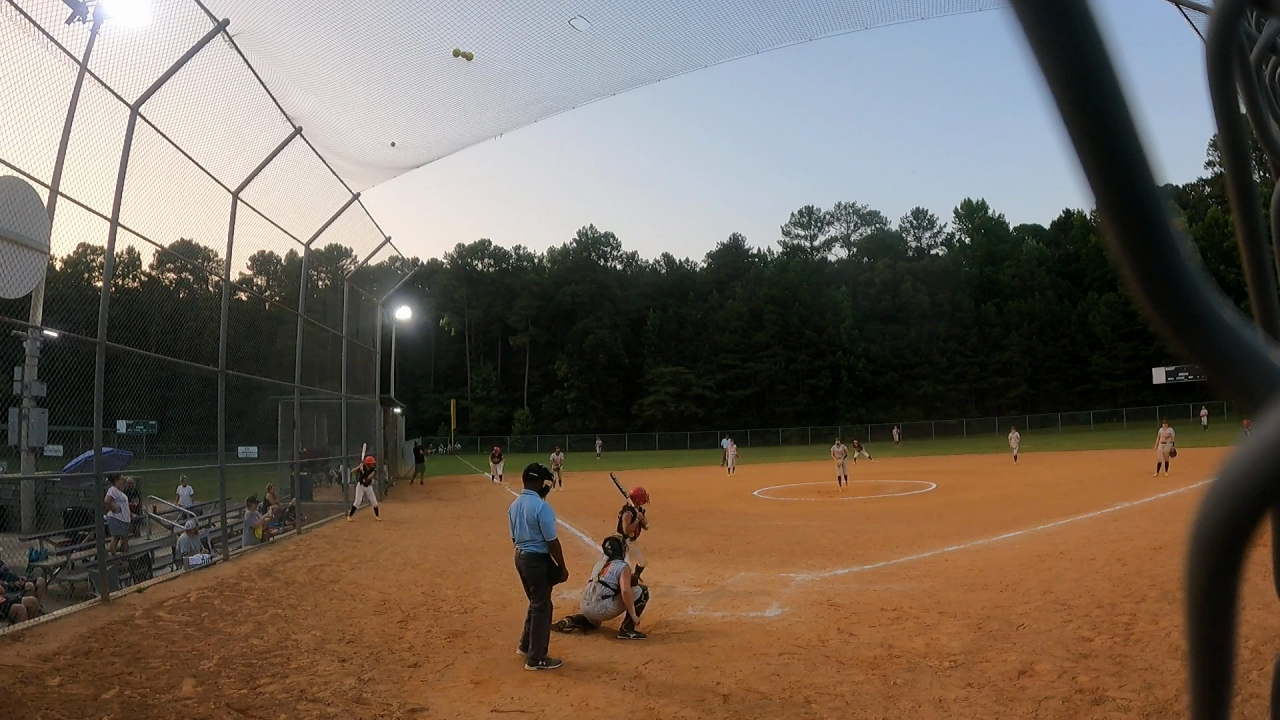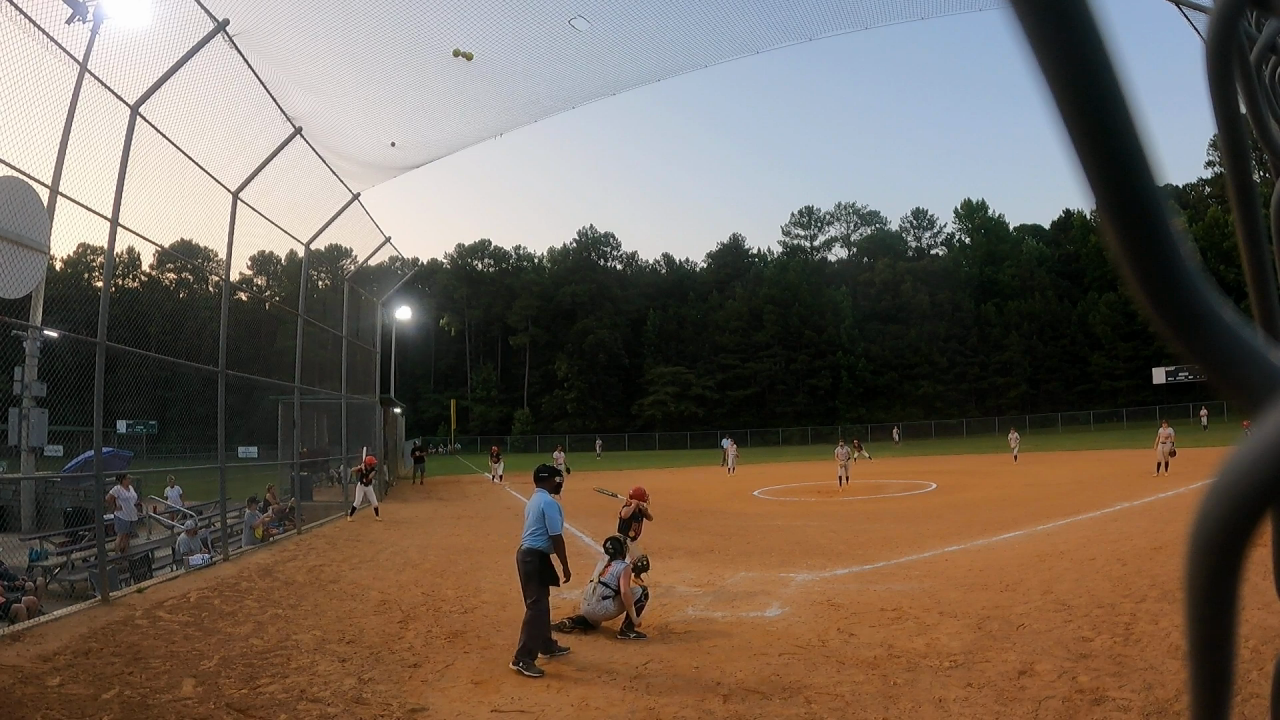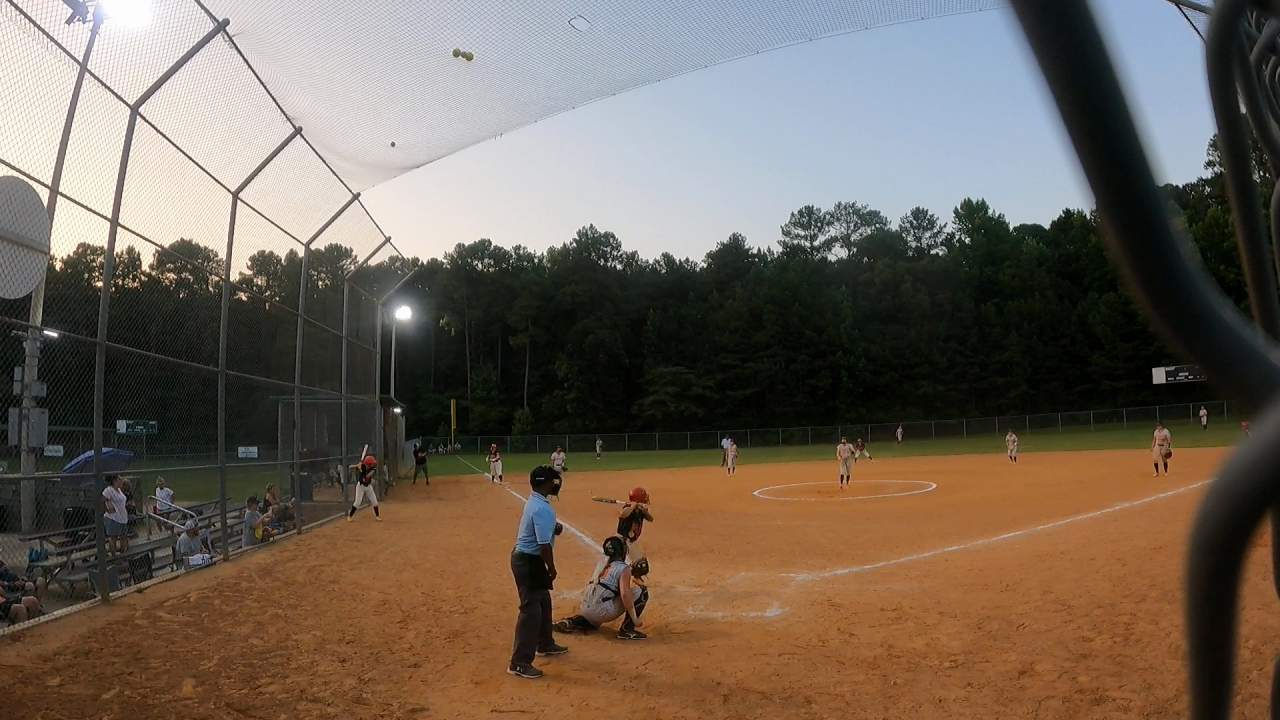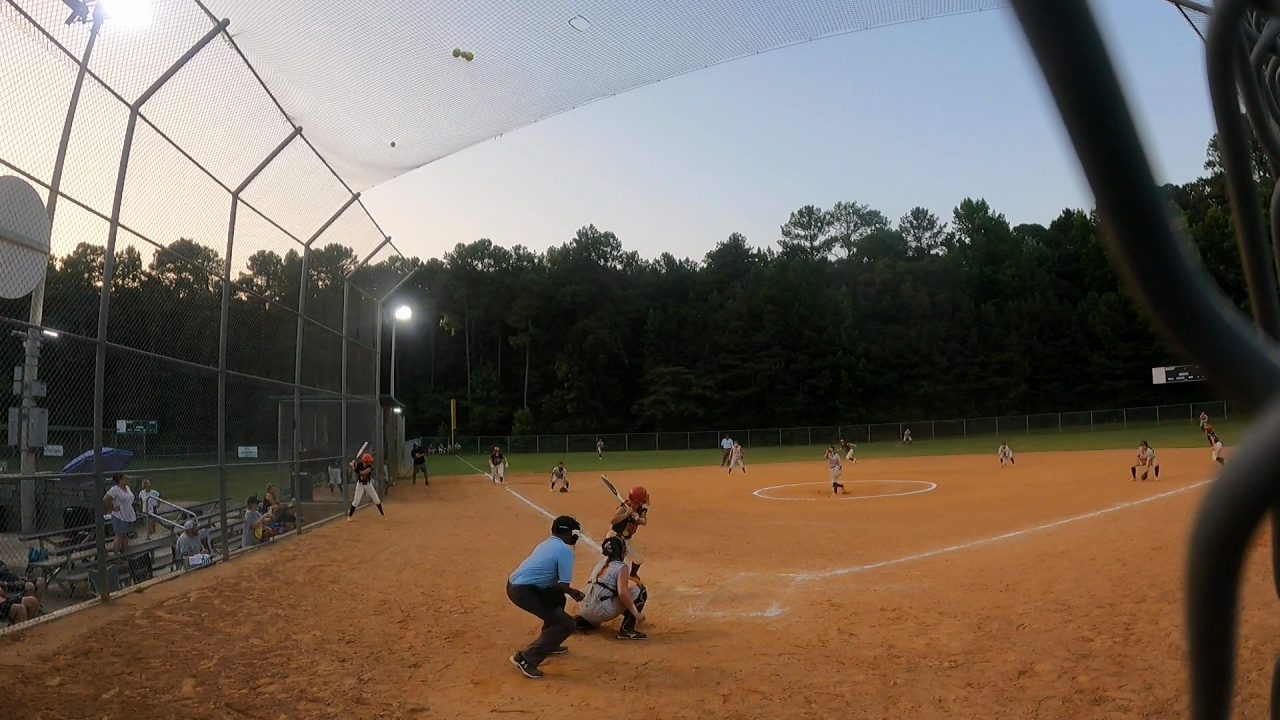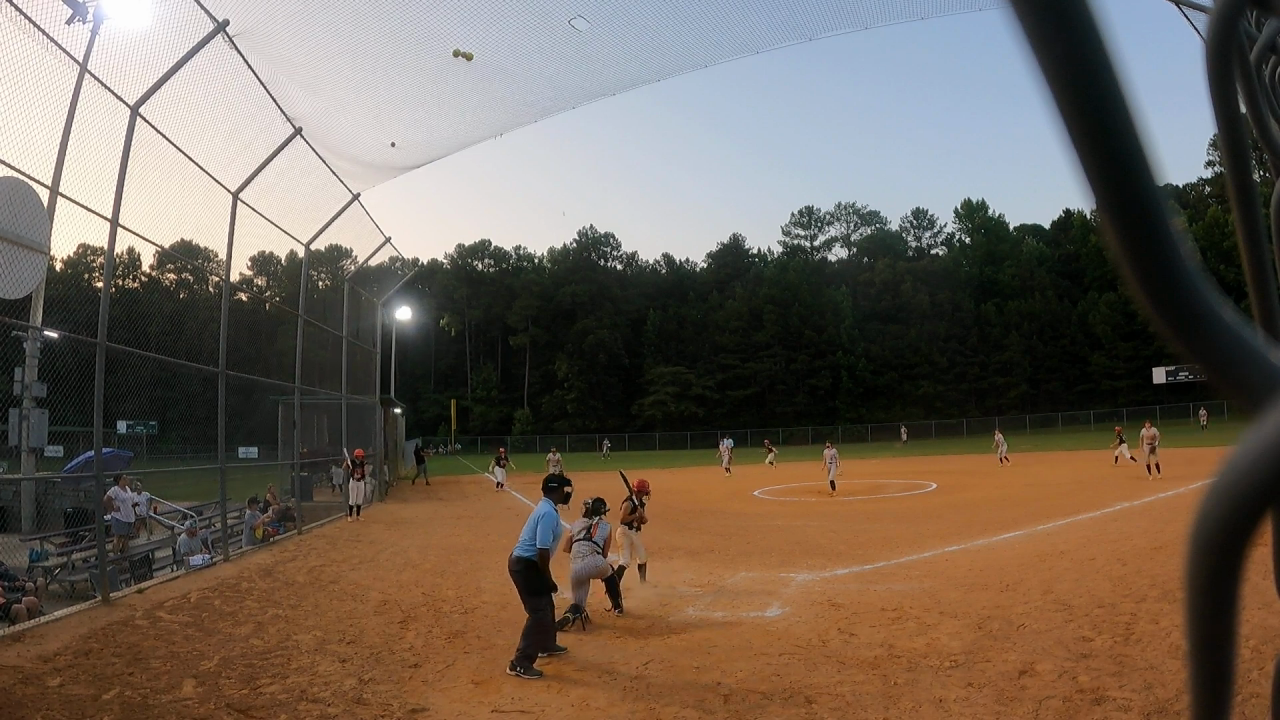
dt=1s
person 1, frame 1
left shoulder: (514, 505)
right shoulder: (541, 507)
right elbow: (552, 541)
right wrist: (562, 567)
left hip: (520, 558)
right hip: (537, 560)
left knee: (535, 604)
right knee: (541, 608)
left ankle: (526, 645)
right ankle: (536, 658)
person 1, frame 2
left shoulder: (534, 500)
right shoulder: (549, 502)
right elbow: (556, 537)
right wrist: (565, 566)
left hip: (527, 554)
right hip: (536, 557)
left knee: (539, 603)
right knee: (537, 606)
left ankle: (547, 646)
right ankle: (523, 659)
person 1, frame 3
left shoulder: (534, 501)
right shoulder: (543, 508)
right elbow: (544, 545)
left wrist: (553, 528)
right wrist: (552, 567)
left hip: (526, 557)
right hip: (529, 561)
left knee: (543, 602)
right knee: (531, 609)
left ankle: (544, 644)
right ankle: (519, 662)
person 1, frame 4
left shoulder: (546, 544)
right shoulder: (565, 550)
right elbow: (563, 586)
left wrist: (570, 592)
left hip: (516, 586)
right hip: (525, 591)
left knee: (558, 600)
right knee: (566, 624)
left ankle: (548, 644)
right ankle: (526, 658)
person 1, frame 5
left shoulder: (544, 508)
right shoulder: (548, 513)
right elbow: (542, 552)
left wrist: (546, 579)
right wrist: (548, 579)
left hip: (525, 563)
right hip: (526, 566)
left knee: (546, 605)
right knee: (539, 613)
left ankle: (547, 645)
right ankle: (520, 663)
